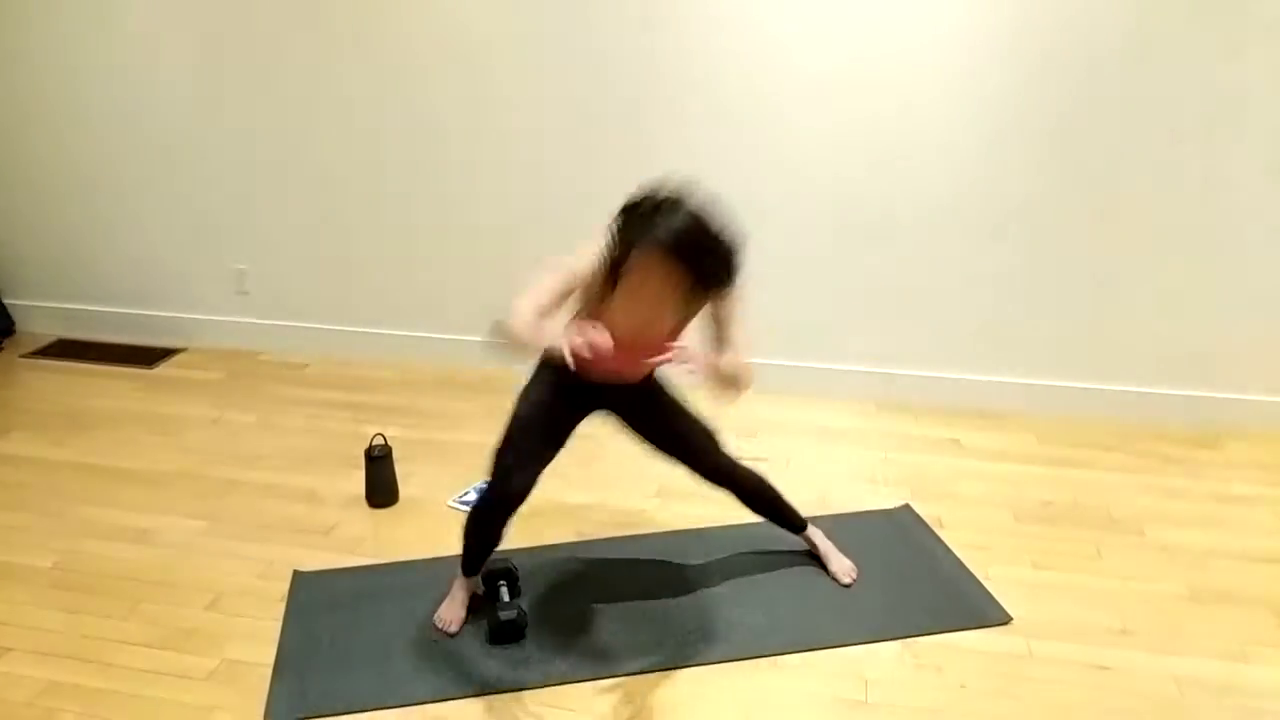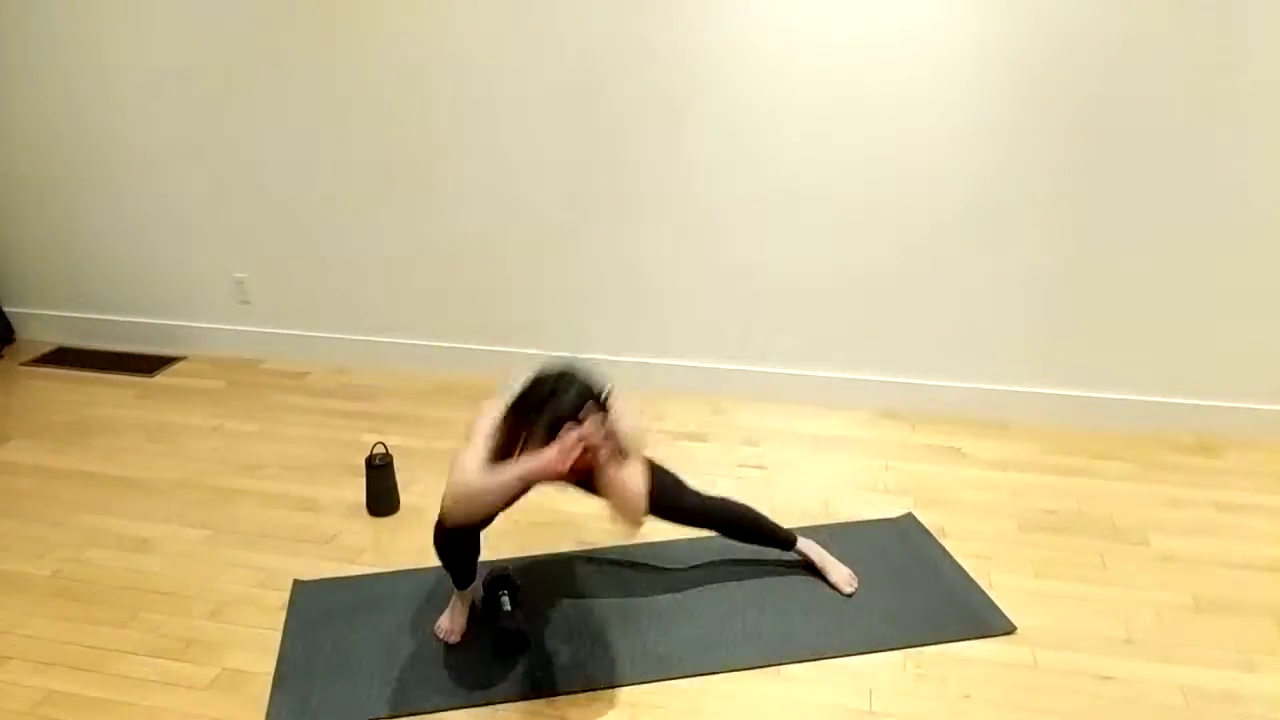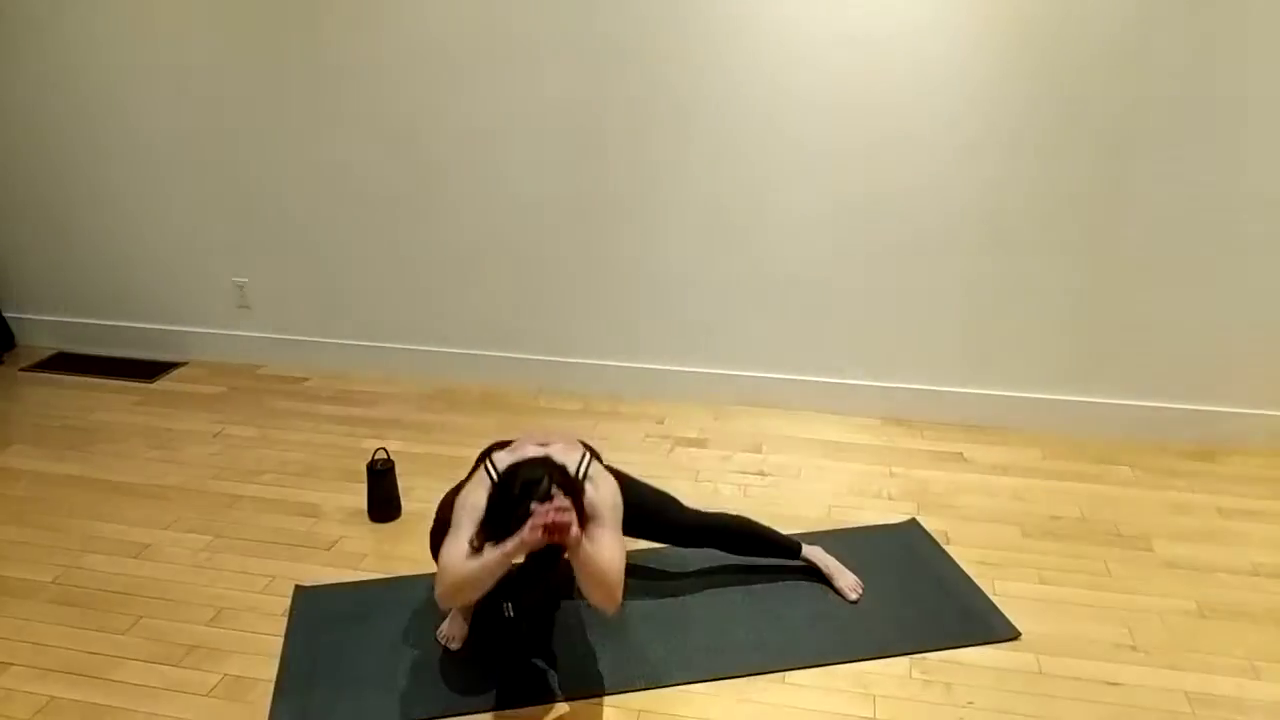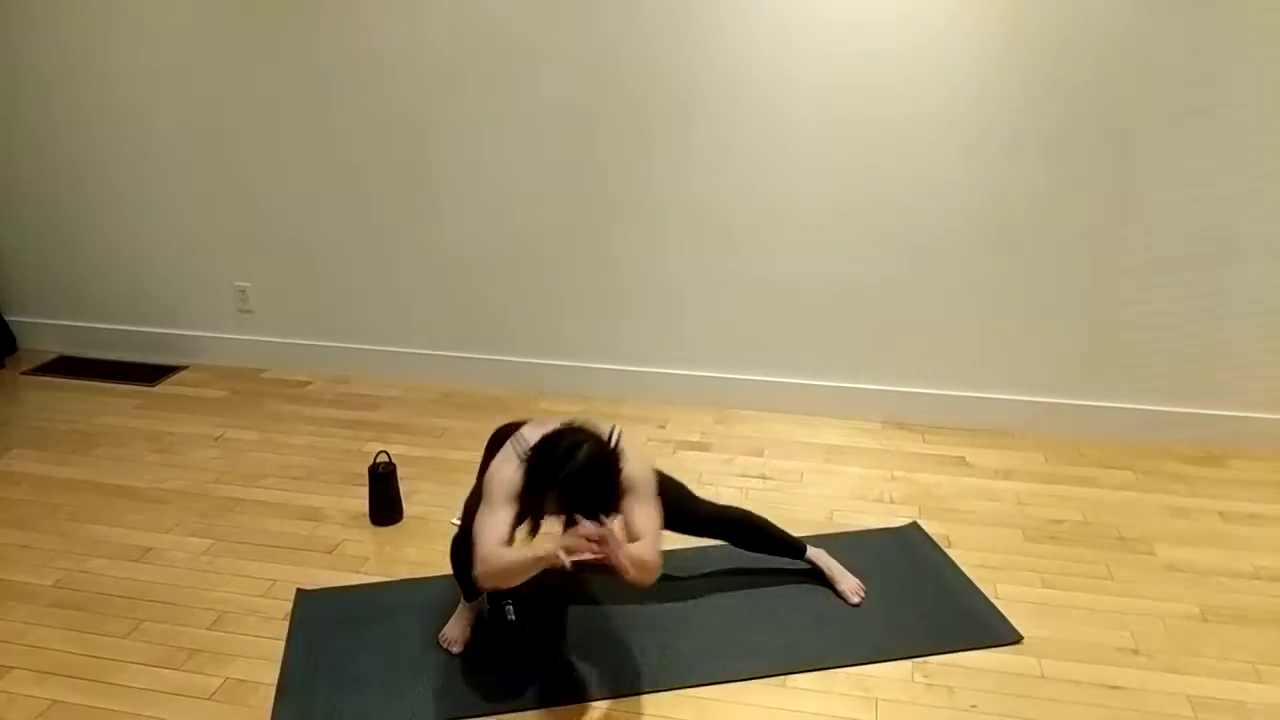
dt=0.2s
person 1, frame 1
left shoulder: (711, 289)
right shoulder: (599, 266)
left elbow: (738, 378)
right elbow: (517, 320)
left wrist: (713, 363)
right wrist: (557, 335)
left hip: (635, 386)
right hip: (563, 382)
left knee: (720, 468)
right knee: (506, 491)
left ankle: (812, 536)
right ankle: (467, 582)
person 1, frame 2
left shoulder: (613, 424)
right shoulder: (498, 419)
left elbow: (634, 515)
right elbow: (453, 504)
left wrist: (605, 459)
right wrist: (536, 464)
left hip: (595, 459)
right hip: (521, 461)
left knee: (694, 507)
right knee: (451, 531)
left ankle: (807, 547)
right ankle: (464, 594)
person 1, frame 3
left shoulder: (597, 491)
right shoulder: (483, 491)
left elbow: (610, 599)
right elbow: (446, 592)
left wrist: (577, 542)
right wrist: (513, 546)
left hip: (577, 474)
right hip: (509, 477)
left knee: (692, 525)
right knee: (445, 538)
left ankle: (812, 555)
right ankle: (467, 612)
person 1, frame 4
left shoulder: (629, 466)
right shoulder: (511, 463)
left elbow: (649, 567)
right elbow: (484, 568)
left wrist: (616, 549)
right wrist: (552, 551)
left hip: (598, 469)
right hip: (525, 458)
left knee: (706, 514)
right knee: (469, 541)
left ankle: (814, 557)
right ankle: (470, 608)
